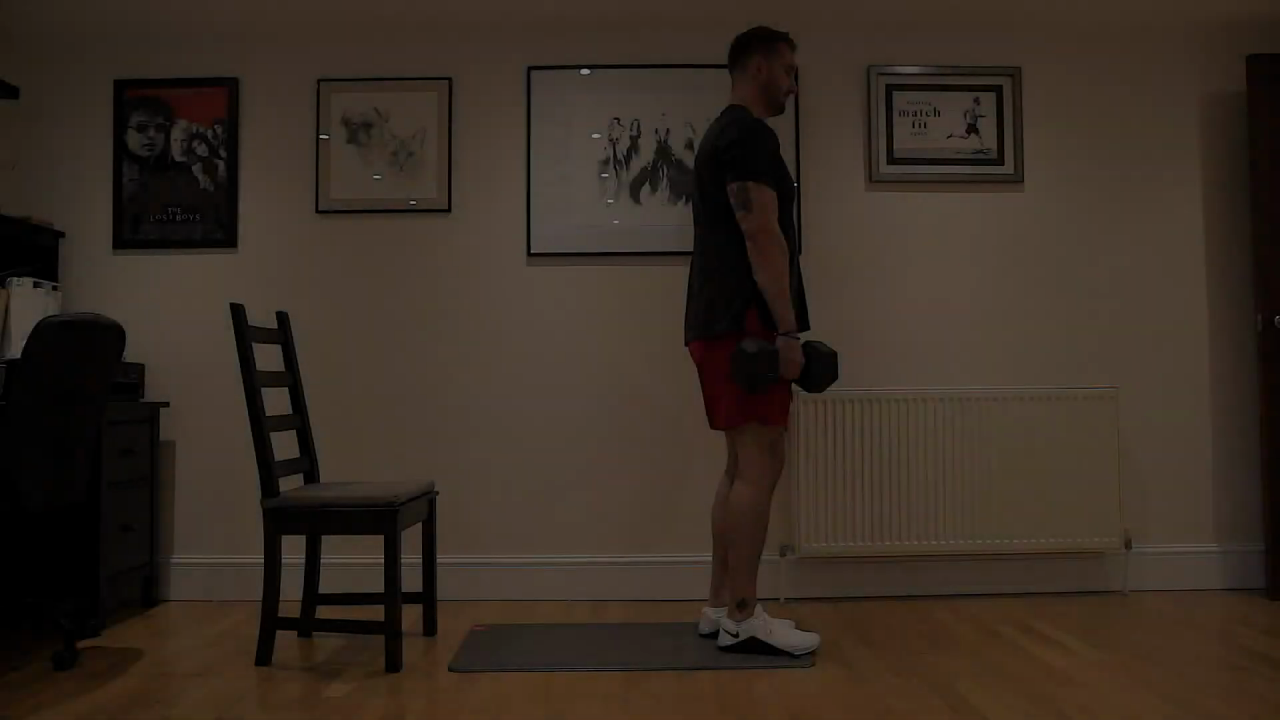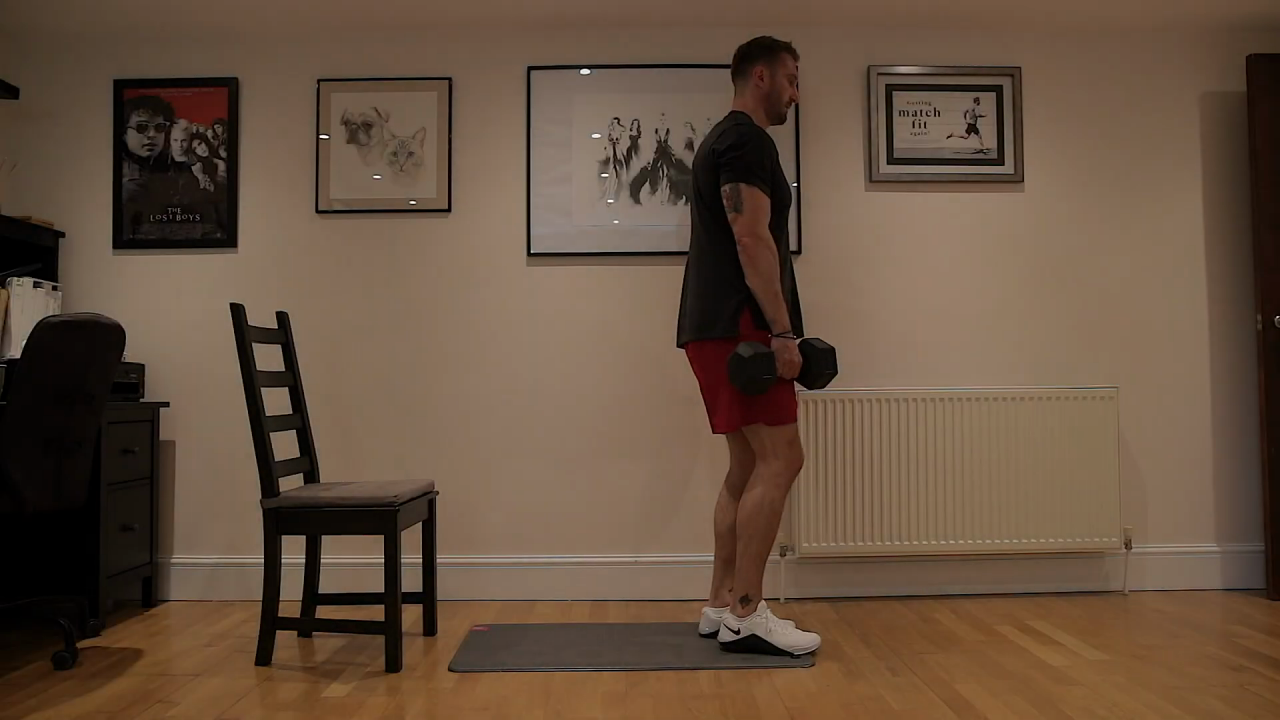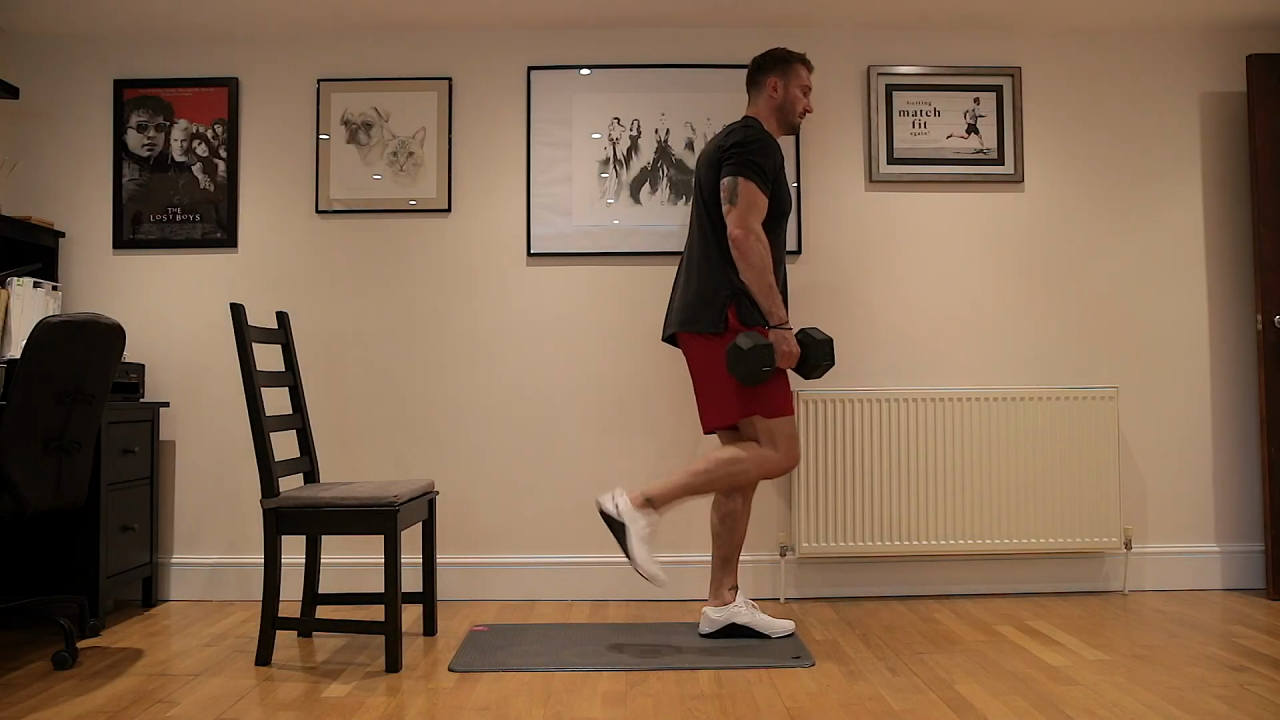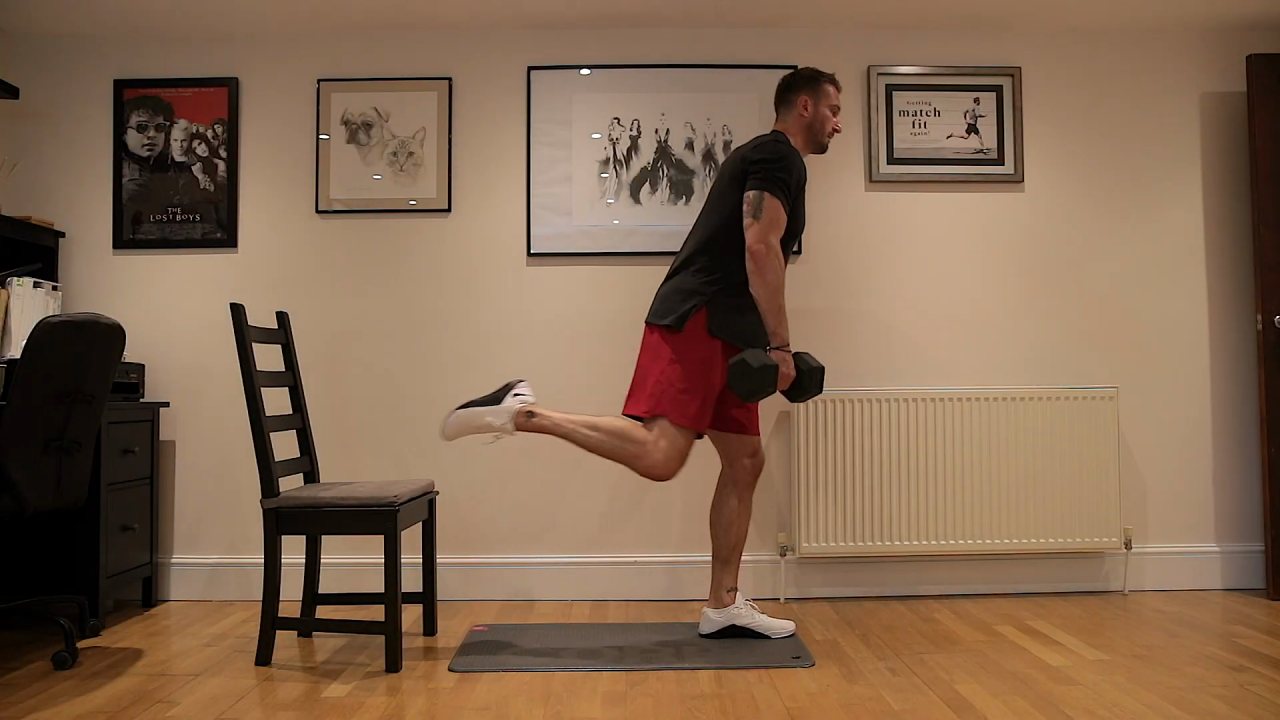
dt=0.4s
person 1, frame 1
left shoulder: (725, 134)
right shoulder: (750, 134)
right elbow: (762, 236)
right wrist: (787, 332)
left hip: (721, 320)
right hip: (743, 321)
left knee: (744, 465)
right knee: (759, 465)
left ankle: (722, 606)
right ankle: (742, 618)
person 1, frame 2
left shoulder: (728, 140)
right shoulder: (747, 140)
right elbow: (752, 240)
right wrist: (782, 333)
left hip: (724, 323)
right hip: (737, 324)
left knee: (750, 466)
right knee: (779, 463)
left ankle: (722, 606)
right ankle: (745, 614)
person 1, frame 3
left shoulder: (740, 145)
right shoulder: (753, 143)
right elbow: (743, 235)
left wrist: (767, 324)
right wrist: (780, 325)
left hip: (720, 320)
right hip: (725, 318)
left knee: (747, 460)
right knee: (776, 454)
left ankle: (722, 603)
right ankle: (639, 505)
person 1, frame 4
left shoulder: (767, 160)
right shoulder: (777, 157)
right elbow: (760, 251)
left wrist: (761, 343)
right wrist: (781, 347)
left hip: (718, 331)
right hip: (697, 322)
left knee: (745, 462)
right knee: (657, 457)
left ankle: (724, 605)
right ankle: (520, 412)
